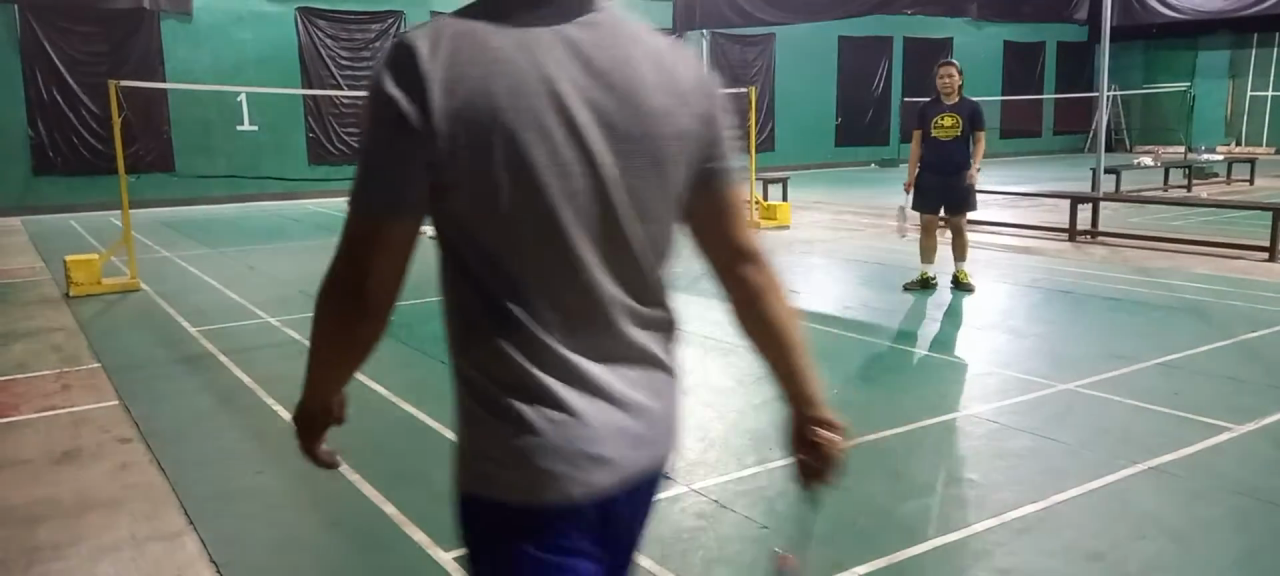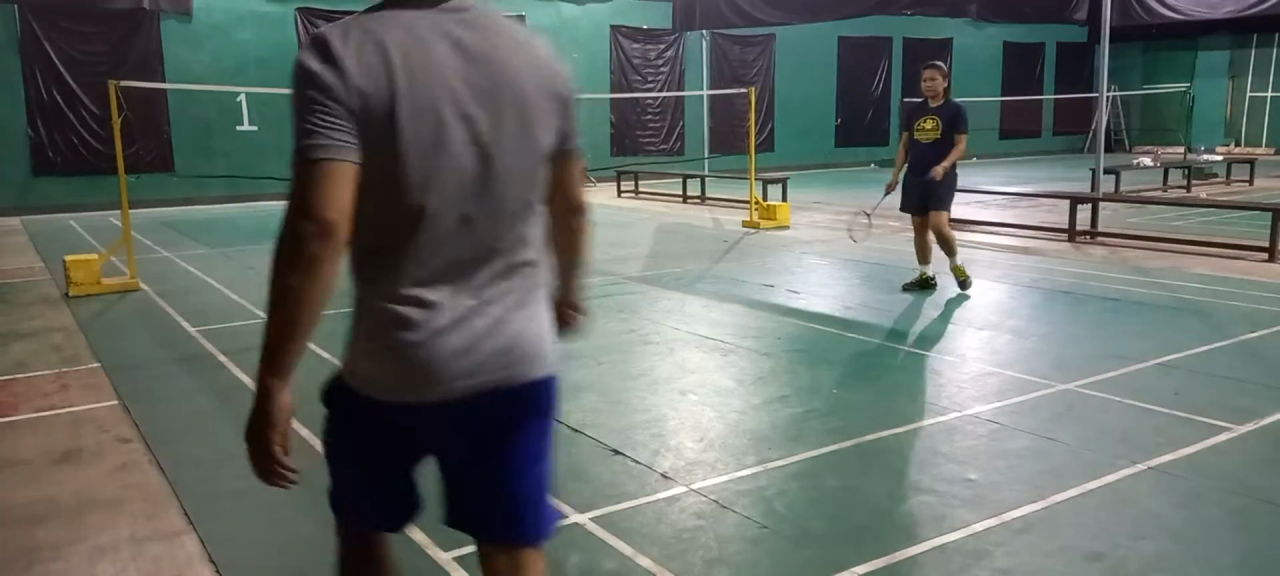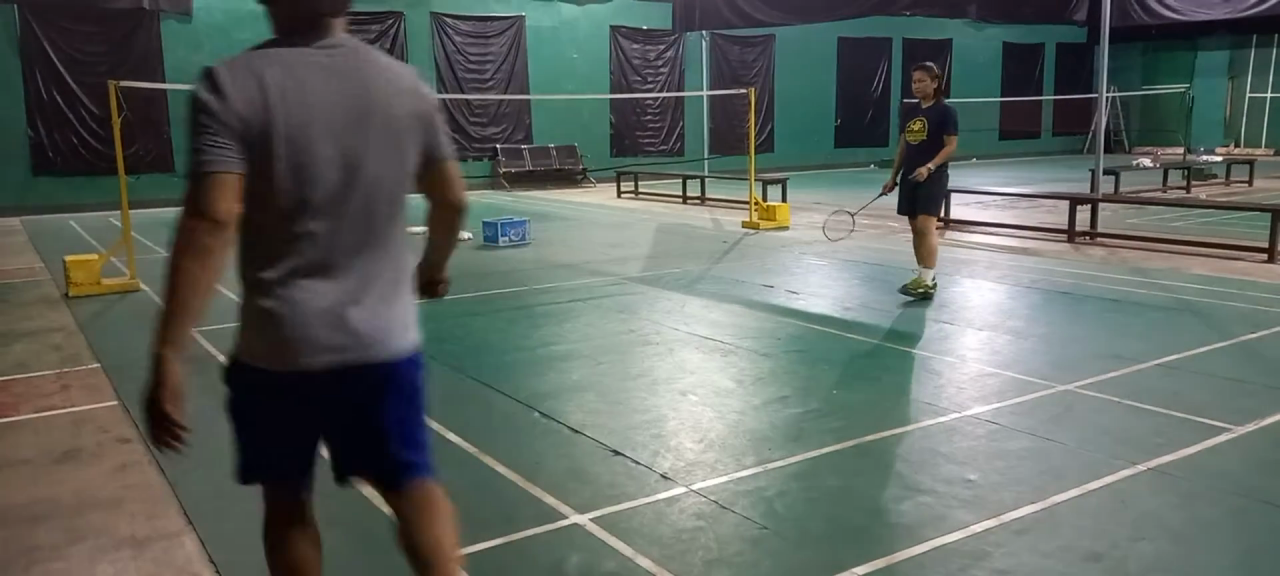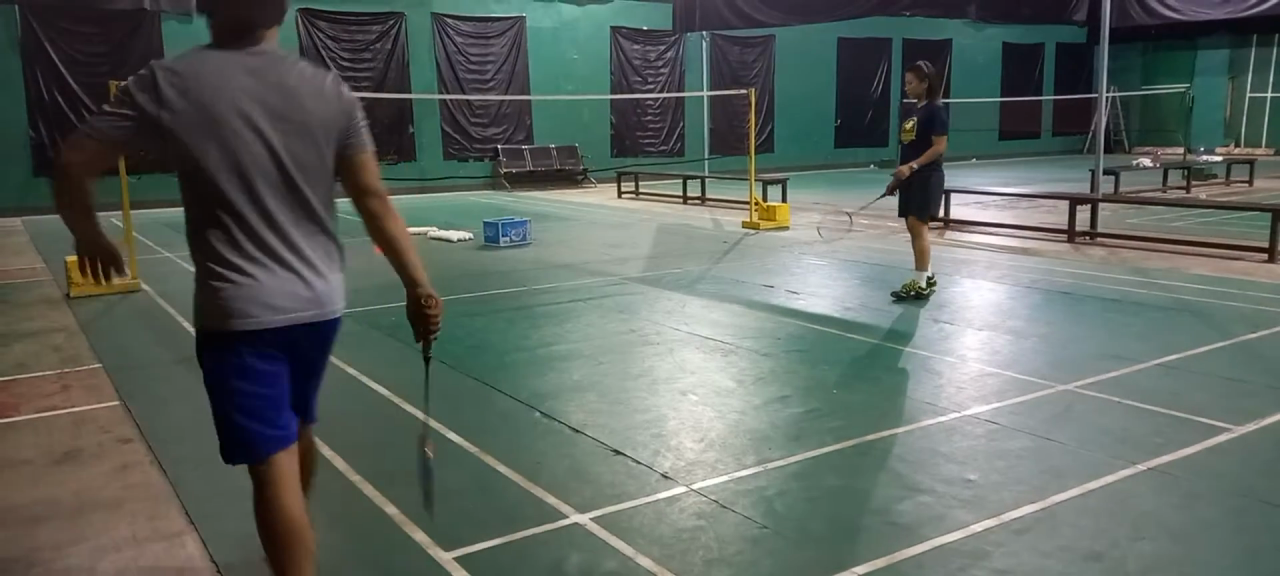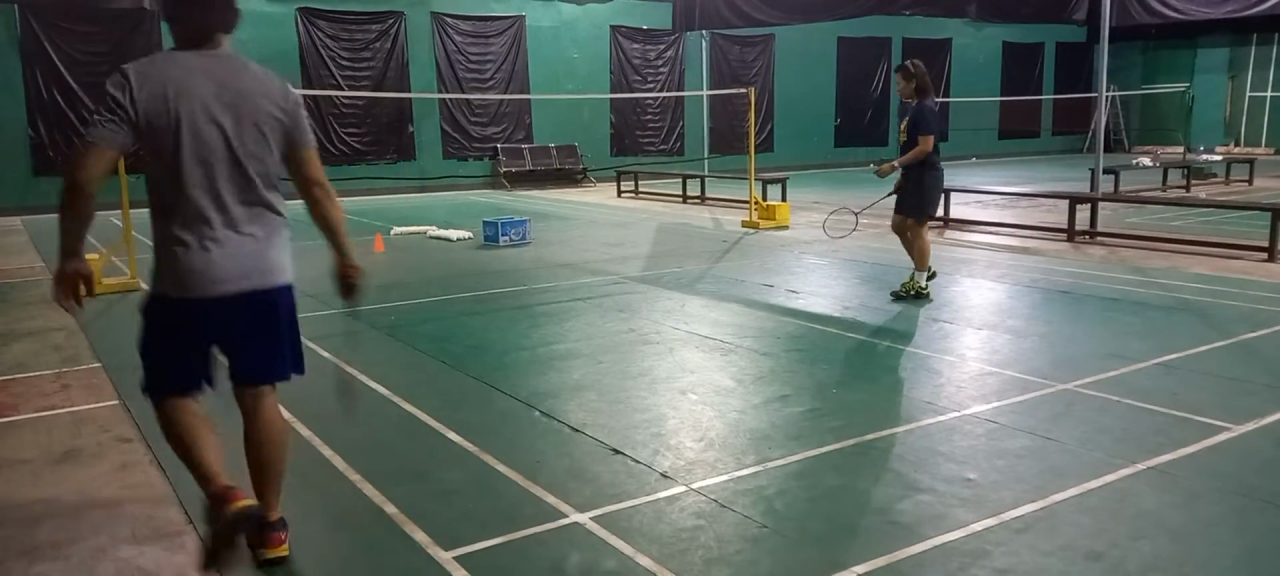
dt=0.3s
person 1, frame 1
left shoulder: (430, 62)
right shoulder: (678, 68)
left elbow: (363, 286)
right elbow: (743, 261)
left wrist: (317, 398)
right wrist: (810, 405)
left hip: (530, 460)
right hip: (642, 430)
person 1, frame 2
left shoulder: (342, 57)
right shoulder: (539, 60)
left elbow: (321, 229)
right elbow: (570, 207)
left wrist: (274, 386)
right wrist: (567, 288)
left hip: (396, 366)
right hip: (518, 358)
left knee: (363, 528)
person 1, frame 3
left shoulder: (232, 85)
right shoulder: (406, 85)
left elbow: (211, 226)
right elbow: (451, 202)
left wrist: (167, 358)
right wrist: (434, 264)
left hip: (281, 344)
right hip: (384, 338)
left knee: (287, 497)
right knee: (412, 487)
person 1, frame 4
left shoulder: (168, 83)
right shoulder: (330, 92)
left elbow: (72, 166)
right elbow: (373, 200)
left wrist: (90, 237)
right wrist: (418, 285)
left hip: (240, 312)
right hip: (319, 301)
left knee: (272, 464)
right knee: (296, 427)
person 1, frame 5
left shoulder: (138, 82)
right shoulder: (277, 91)
left elbow: (86, 178)
right elbow: (315, 186)
left wrist: (71, 256)
right wrist: (344, 257)
left hip: (188, 280)
right hip: (267, 274)
left knee: (173, 393)
right knee: (260, 398)
left ankle: (226, 497)
right ankle: (269, 524)
person 2, frame 1
left shoulder: (972, 108)
right shoulder: (926, 108)
left elbow: (979, 141)
right elbow: (916, 143)
left wrist: (975, 167)
right wrist: (911, 174)
left hip: (958, 176)
right hip: (929, 176)
left knee: (958, 225)
right knee: (927, 225)
left ankle: (960, 273)
right ankle: (927, 275)
person 2, frame 2
left shoulder: (955, 110)
right shoulder: (913, 111)
left elbow: (960, 145)
right elbow: (904, 145)
left wrist: (944, 166)
right wrist: (895, 175)
left hip: (942, 176)
right hip: (915, 176)
left knee: (939, 224)
right knee: (919, 227)
left ankle: (957, 265)
right ankle: (926, 275)
person 2, frame 3
left shoulder: (945, 111)
right shoulder: (908, 111)
left elbow: (950, 146)
left wrist: (929, 167)
right wrist: (893, 176)
left hip: (933, 177)
right hip: (909, 178)
left knee: (925, 227)
right knee: (916, 229)
left ankle: (926, 283)
right ankle: (925, 277)
person 2, frame 4
left shoulder: (935, 111)
right shoulder: (911, 110)
left elbow: (939, 147)
left wrist: (911, 166)
right wrist: (898, 177)
left hip: (927, 177)
right hip: (911, 178)
left knee: (918, 227)
right knee: (913, 230)
left ankle: (920, 285)
right ankle: (926, 277)
person 2, frame 5
left shoulder: (925, 109)
right shoulder: (915, 108)
left elbow: (925, 147)
left wrist: (895, 165)
right wrist: (902, 176)
left hip: (925, 177)
right hip: (913, 177)
left knee: (917, 228)
right knee: (899, 226)
left ankle: (920, 285)
right ankle: (923, 270)
